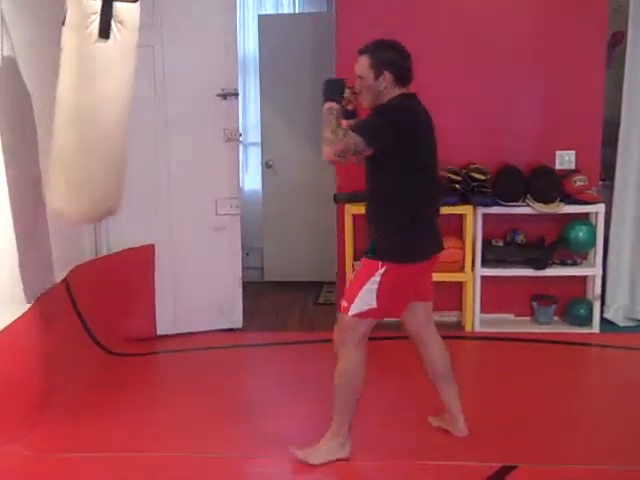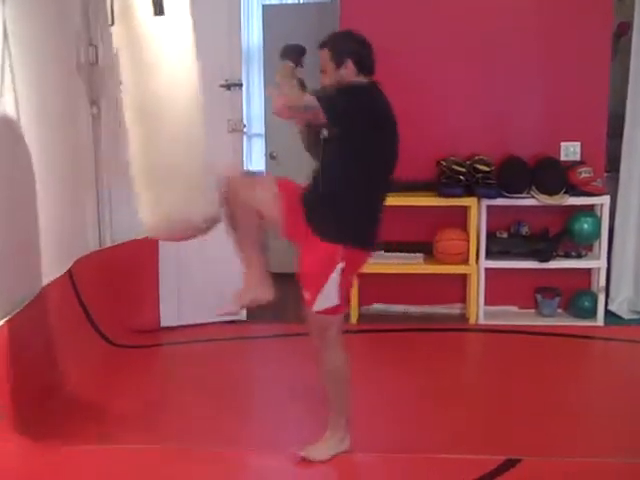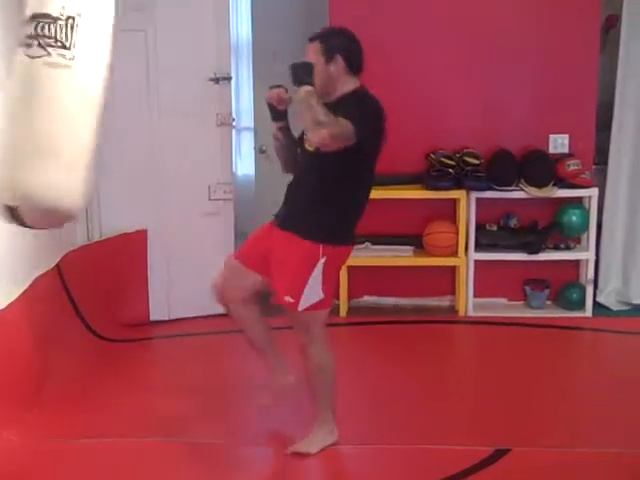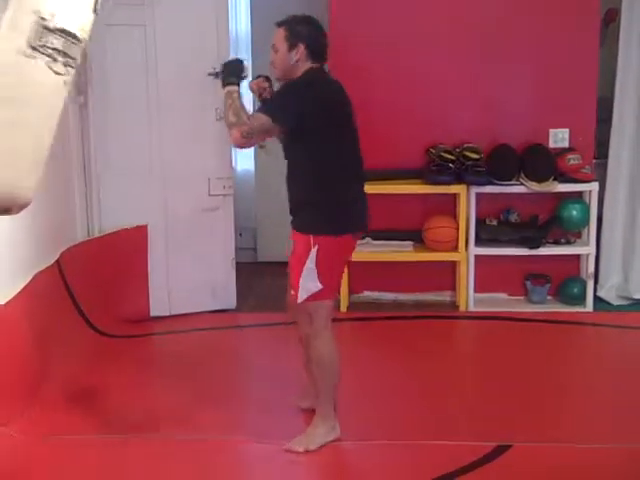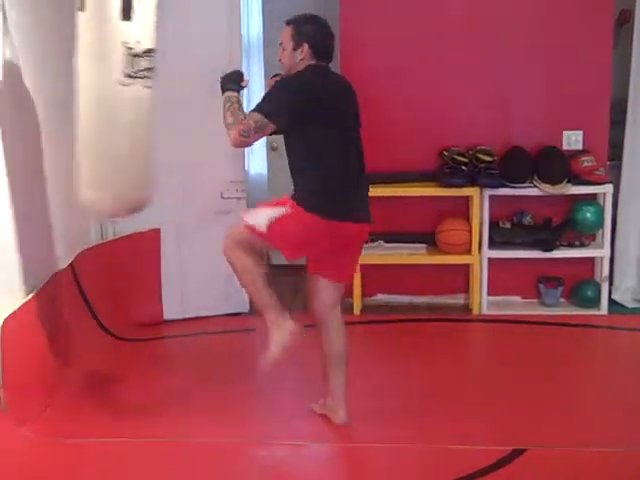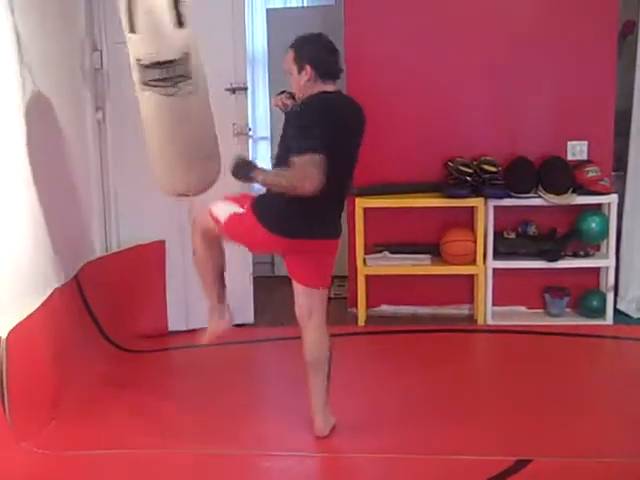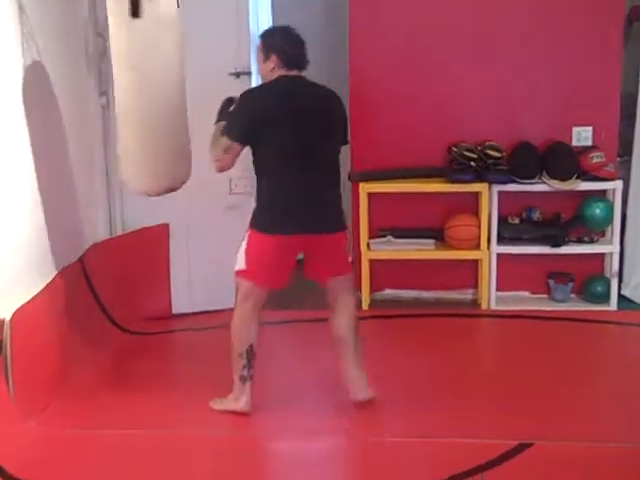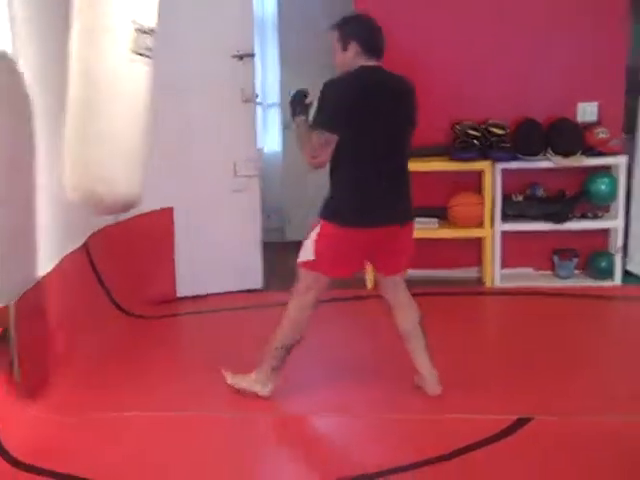
dt=0.4s
person 1, frame 1
left shoulder: (393, 115)
right shoulder: (408, 112)
left elbow: (333, 152)
right elbow: (368, 150)
left wrist: (331, 103)
right wrist: (352, 118)
left hip: (395, 249)
right hip: (416, 243)
left knee: (348, 337)
right knee: (422, 330)
left ankle: (337, 440)
right ankle: (456, 417)
person 1, frame 2
left shoulder: (359, 100)
right shoulder: (358, 102)
left elbow: (286, 106)
right elbow: (324, 150)
left wrist: (286, 70)
right wrist: (305, 111)
left hip: (340, 234)
right hip: (318, 212)
left knee: (323, 332)
right knee: (237, 185)
left ankle: (337, 434)
right ankle: (258, 283)
person 1, frame 3
left shoulder: (365, 109)
right shoulder: (327, 109)
left elbow: (325, 138)
right elbow: (293, 165)
left wrist: (305, 89)
right wrist: (279, 117)
left hip: (320, 239)
right hip: (287, 225)
left knee: (309, 329)
right knee: (231, 290)
left ankle: (326, 426)
right ankle: (279, 371)
person 1, frame 4
left shoulder: (306, 91)
right shoulder: (317, 90)
left elbow: (242, 134)
right elbow: (288, 136)
left wrist: (230, 86)
right wrist: (267, 99)
left hip: (325, 224)
right hip: (324, 218)
left knee: (313, 321)
right knee: (307, 314)
left ankle: (326, 422)
right ankle: (323, 395)
person 1, frame 5
left shoulder: (296, 86)
right shoulder: (337, 87)
left elbow: (240, 135)
left wrist: (230, 92)
left hip: (317, 210)
right hip: (352, 216)
left knee: (236, 241)
right knee: (327, 308)
left ankle: (278, 321)
right ankle: (336, 403)
person 1, frame 6
left shoulder: (308, 112)
right shoulder: (353, 113)
left elbow: (307, 180)
left wrist: (255, 174)
left hip: (276, 222)
right hip: (322, 233)
left knee: (204, 223)
right knee: (313, 319)
left ankle: (218, 311)
right ankle: (321, 416)
person 1, frame 7
left shoulder: (255, 100)
right shoulder: (330, 101)
left elbow: (222, 161)
left wrist: (223, 120)
left hip: (274, 224)
right hip: (326, 222)
left knee: (247, 304)
right knee: (343, 296)
left ankle: (241, 394)
right ankle: (356, 381)
person 1, frame 8
left shoulder: (339, 90)
right shoulder: (403, 90)
left elbow: (317, 156)
left wrist: (300, 115)
left hip: (348, 215)
right hip: (396, 213)
left knee: (304, 293)
right knee: (396, 291)
left ankle: (264, 377)
right ankle: (428, 375)
